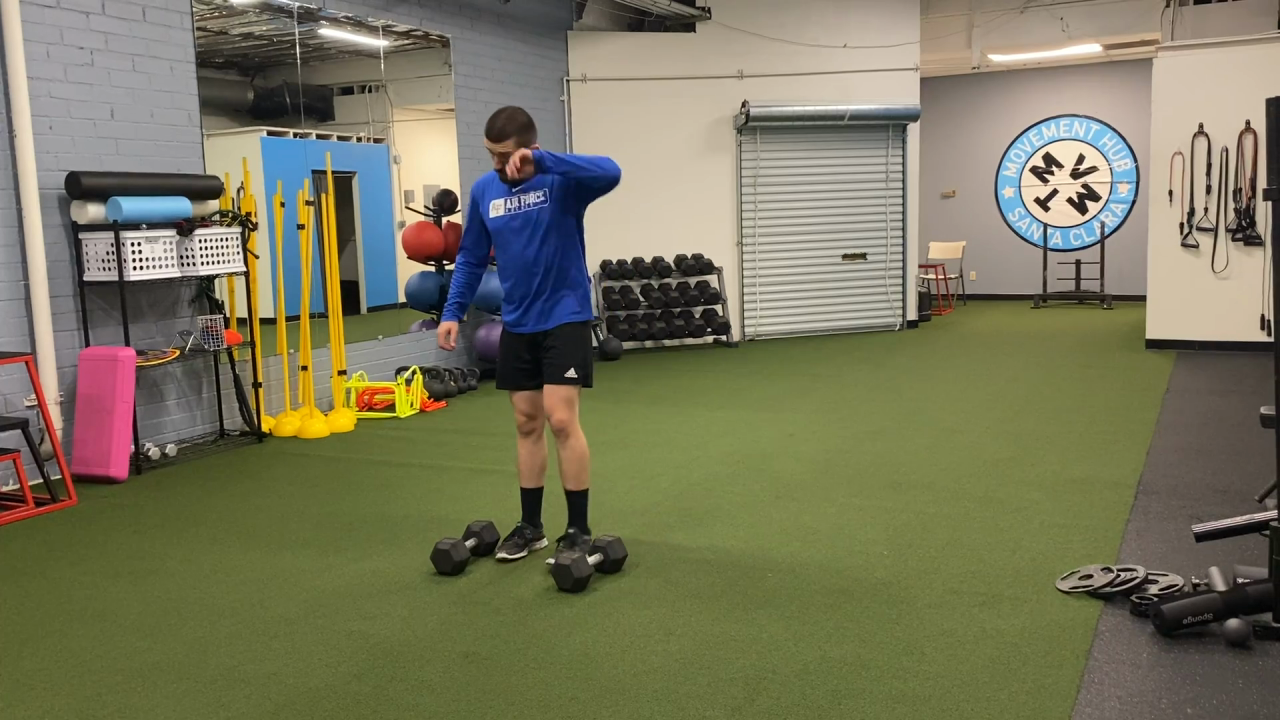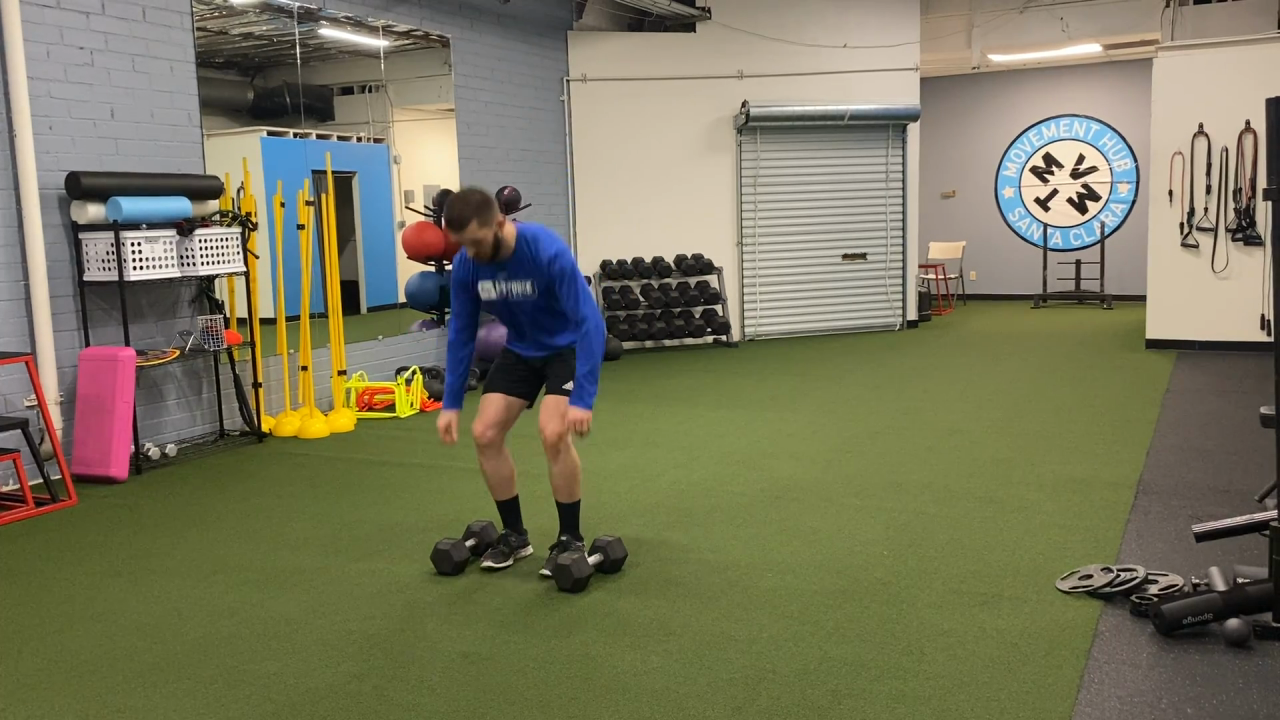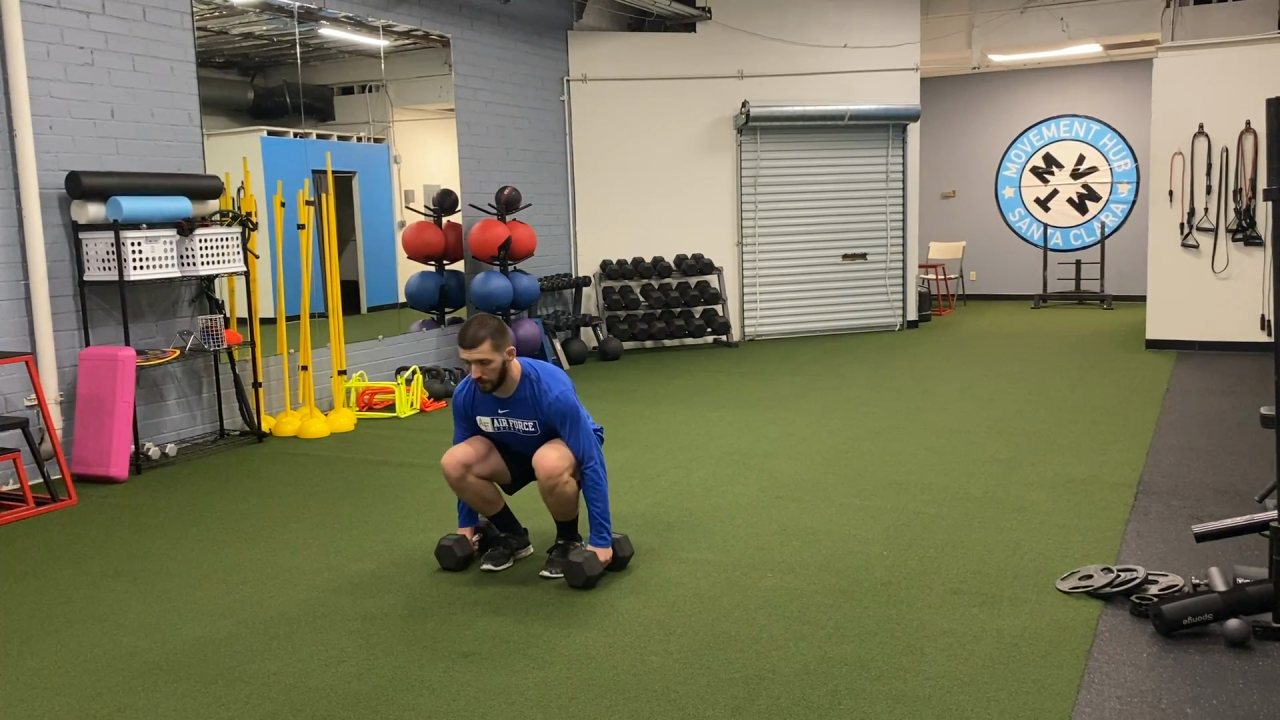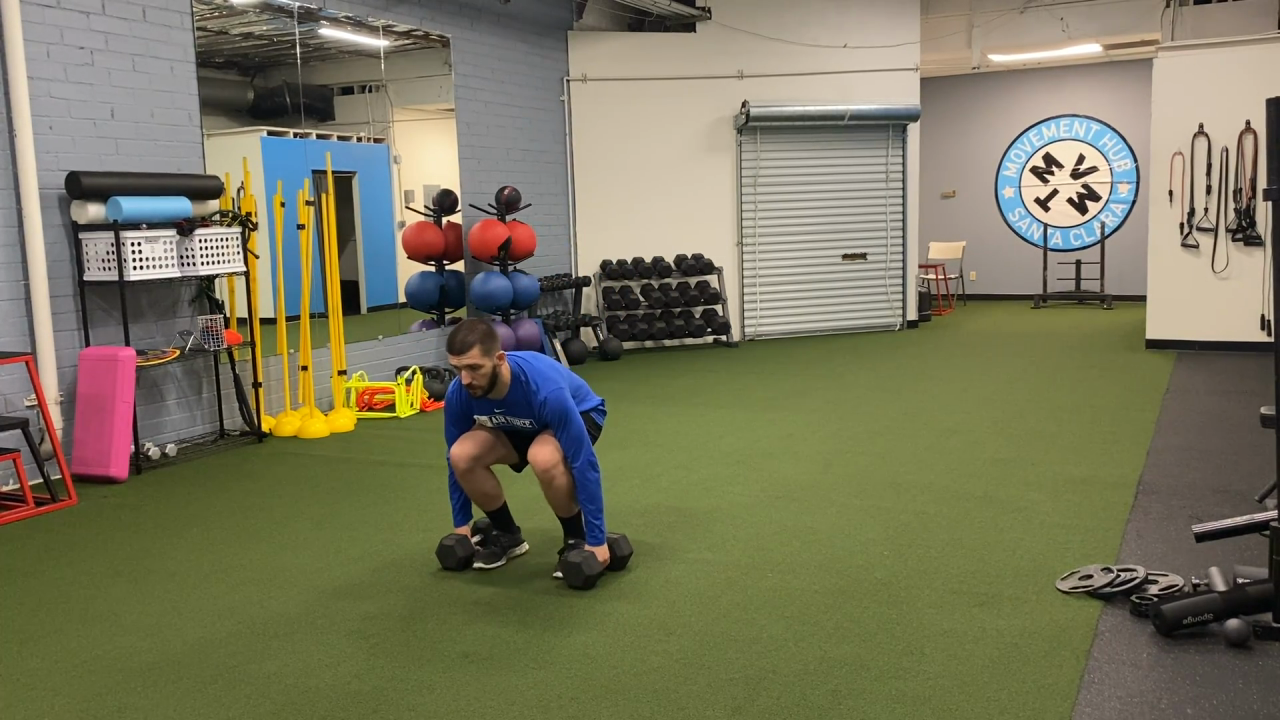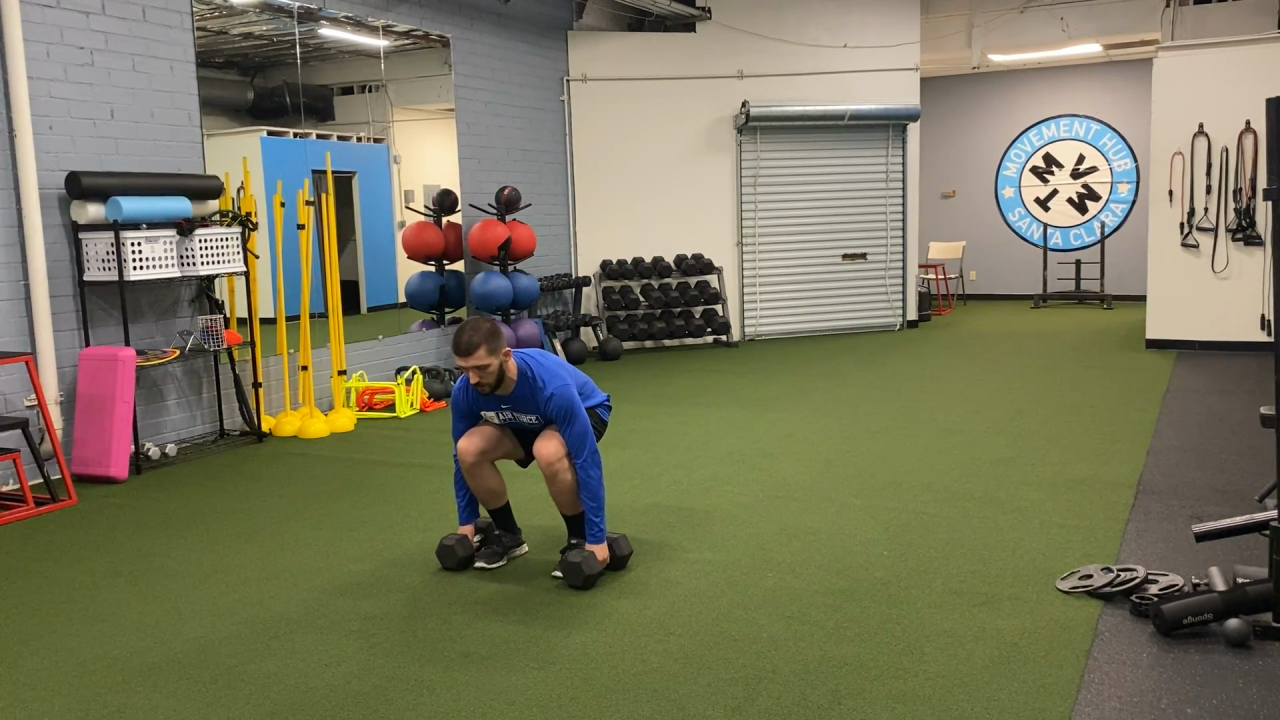
dt=1s
person 1, frame 1
left shoulder: (559, 176)
right shoulder: (484, 192)
left elbow: (609, 172)
right elbow: (470, 259)
left wrist: (539, 161)
right wrist: (452, 312)
left hip: (564, 319)
right hip: (516, 325)
left knee: (562, 421)
right knee: (527, 424)
left ankle: (578, 530)
right ankle: (530, 525)
person 1, frame 2
left shoulder: (549, 252)
right shoulder: (465, 264)
left elbow: (588, 321)
right elbow: (461, 333)
left wrist: (582, 398)
right wrist: (451, 402)
left hip: (566, 348)
right hip: (519, 351)
left knee: (553, 432)
right knee: (485, 434)
left ankle: (571, 538)
right ankle: (514, 534)
person 1, frame 3
left shoulder: (553, 392)
right shoulder: (466, 394)
left elbow: (592, 463)
right elbow: (463, 465)
left wrist: (600, 540)
right wrist: (466, 524)
left hip: (570, 447)
right hip: (515, 450)
left knee: (549, 466)
right knee: (453, 463)
left ankle: (569, 541)
right ankle: (512, 536)
person 1, frame 4
left shoulder: (546, 391)
right shoulder: (458, 395)
left elbow: (583, 463)
right elbow: (456, 459)
left wrist: (596, 540)
right wrist: (461, 525)
left hip: (579, 414)
left knee: (543, 458)
right knee: (461, 456)
left ankle: (577, 539)
right ankle: (507, 534)
person 1, frame 5
left shoulder: (552, 387)
right shoulder: (465, 391)
left elbow: (586, 460)
right elbow: (461, 457)
left wrist: (596, 538)
right wrist: (466, 522)
left hip: (585, 410)
left knee: (548, 452)
right knee: (469, 450)
left ankle: (579, 539)
right ankle: (508, 534)
